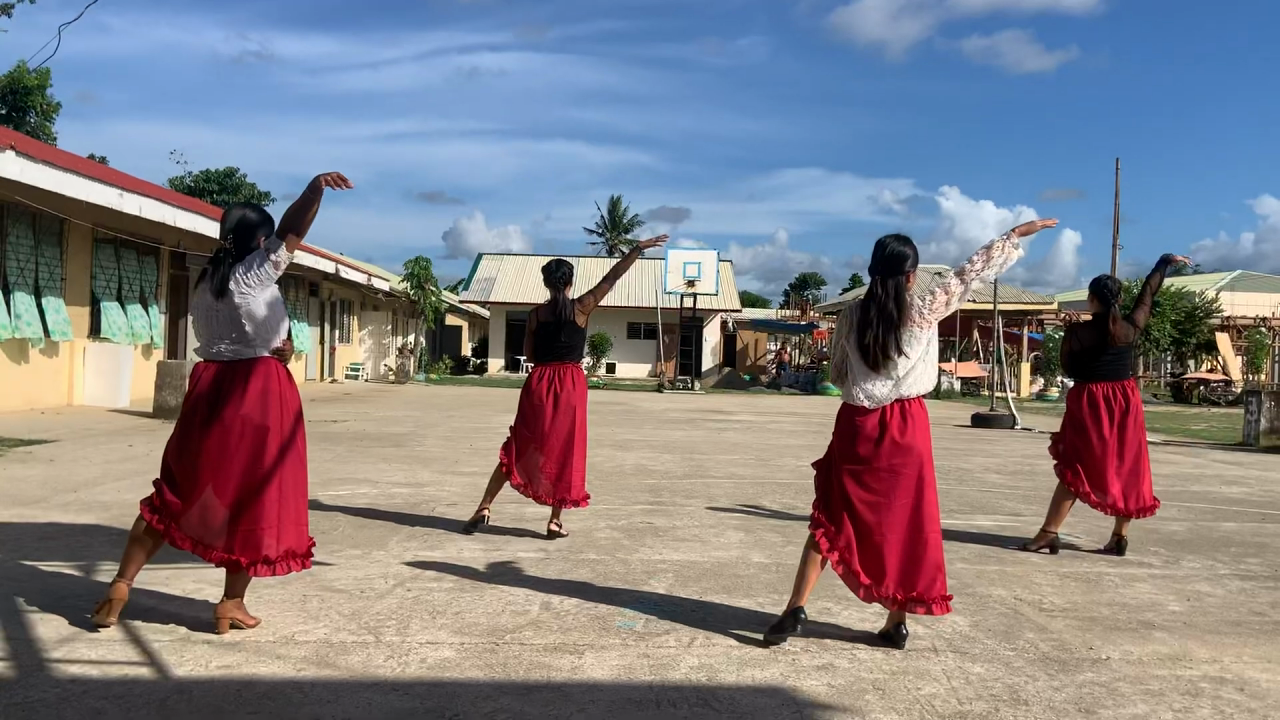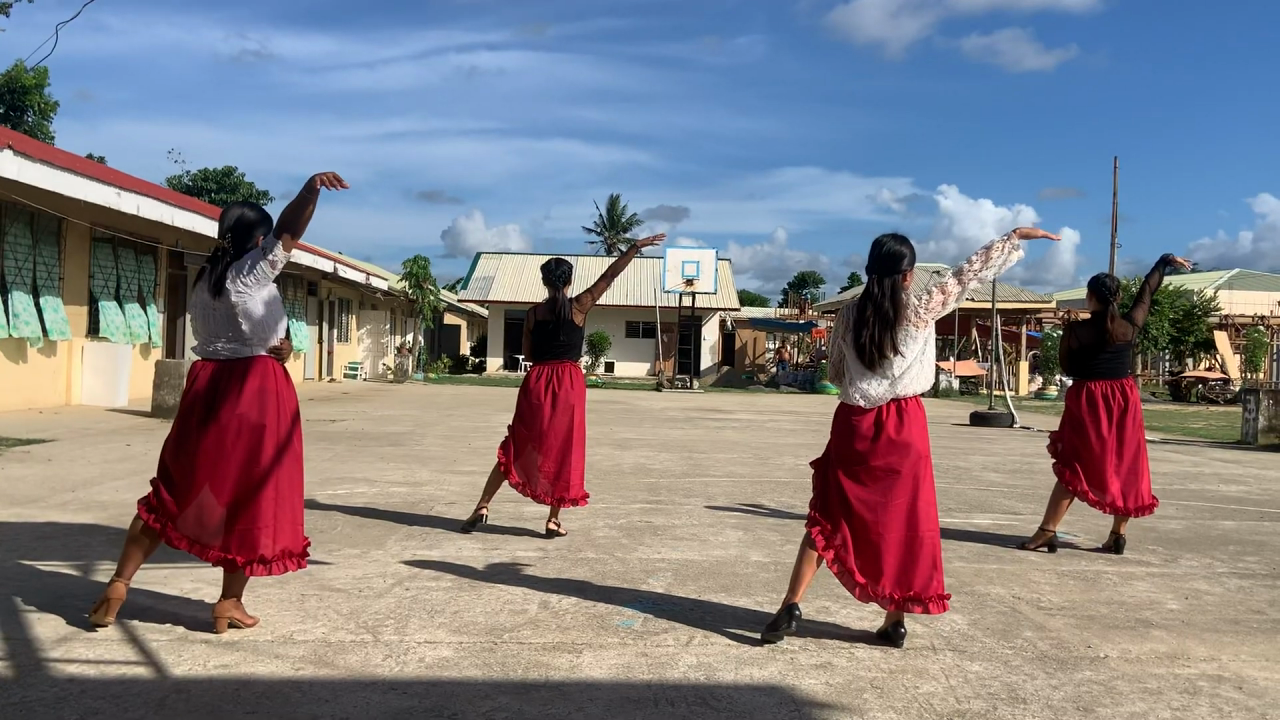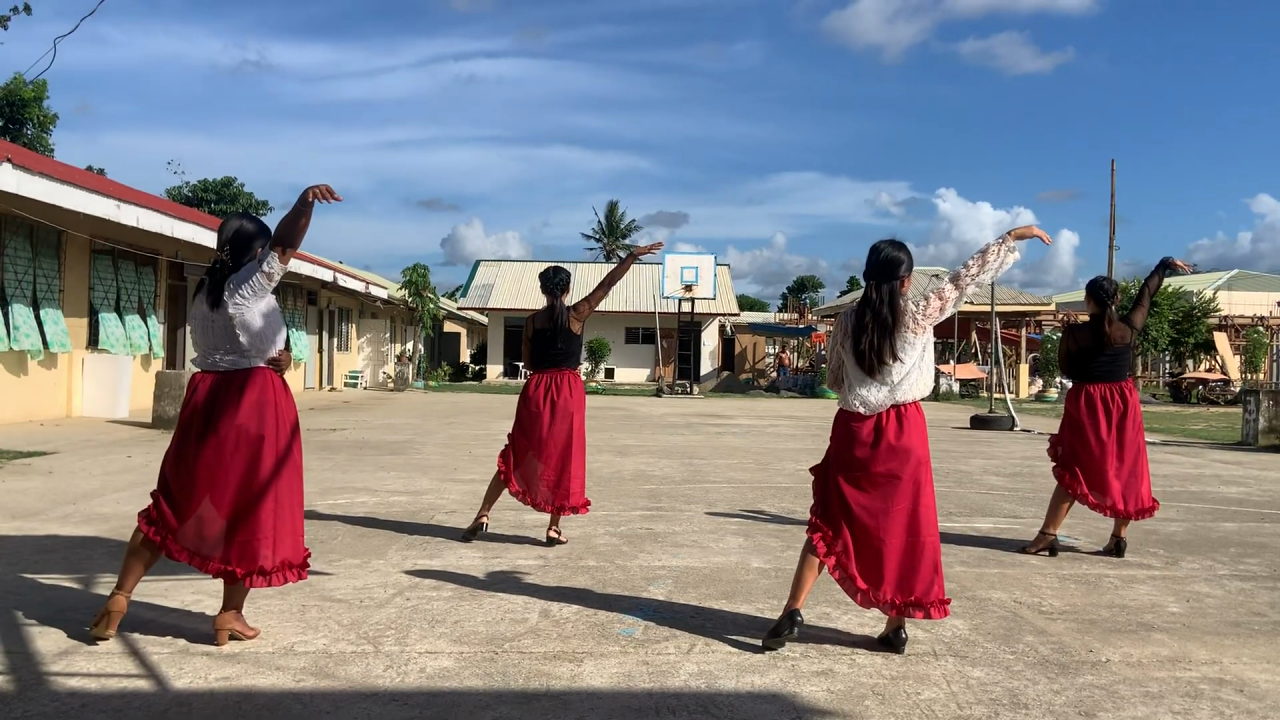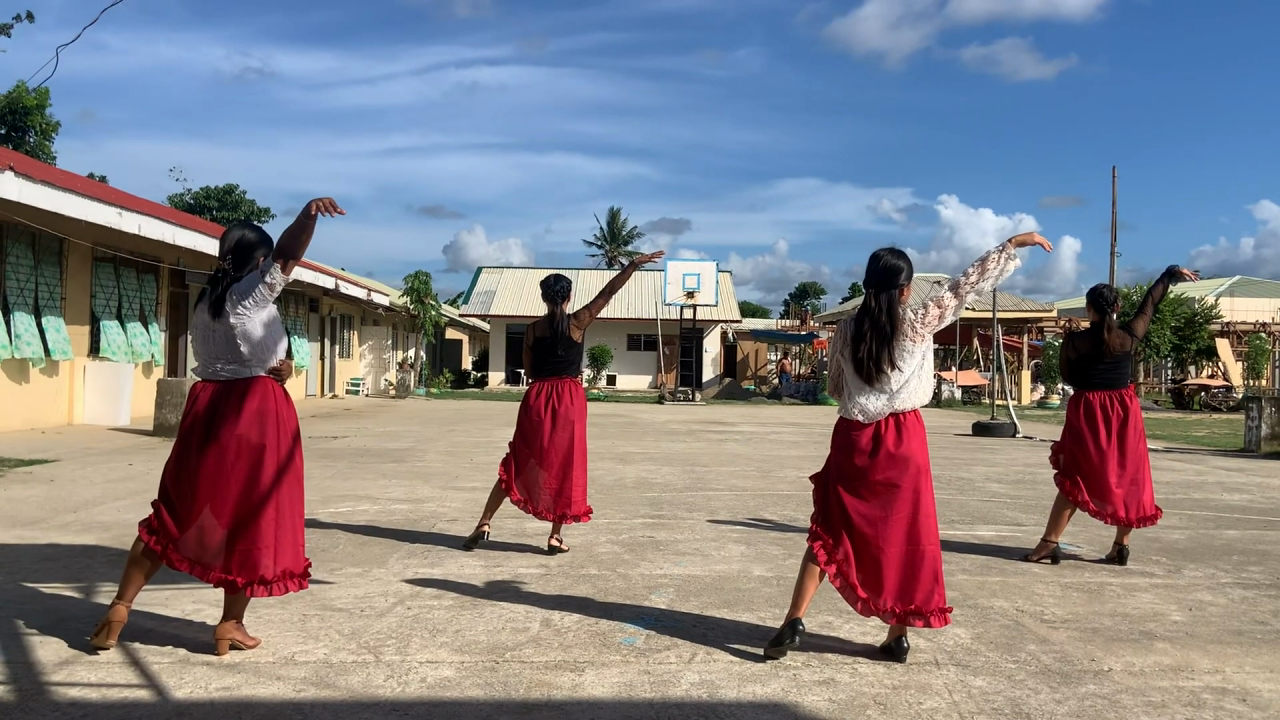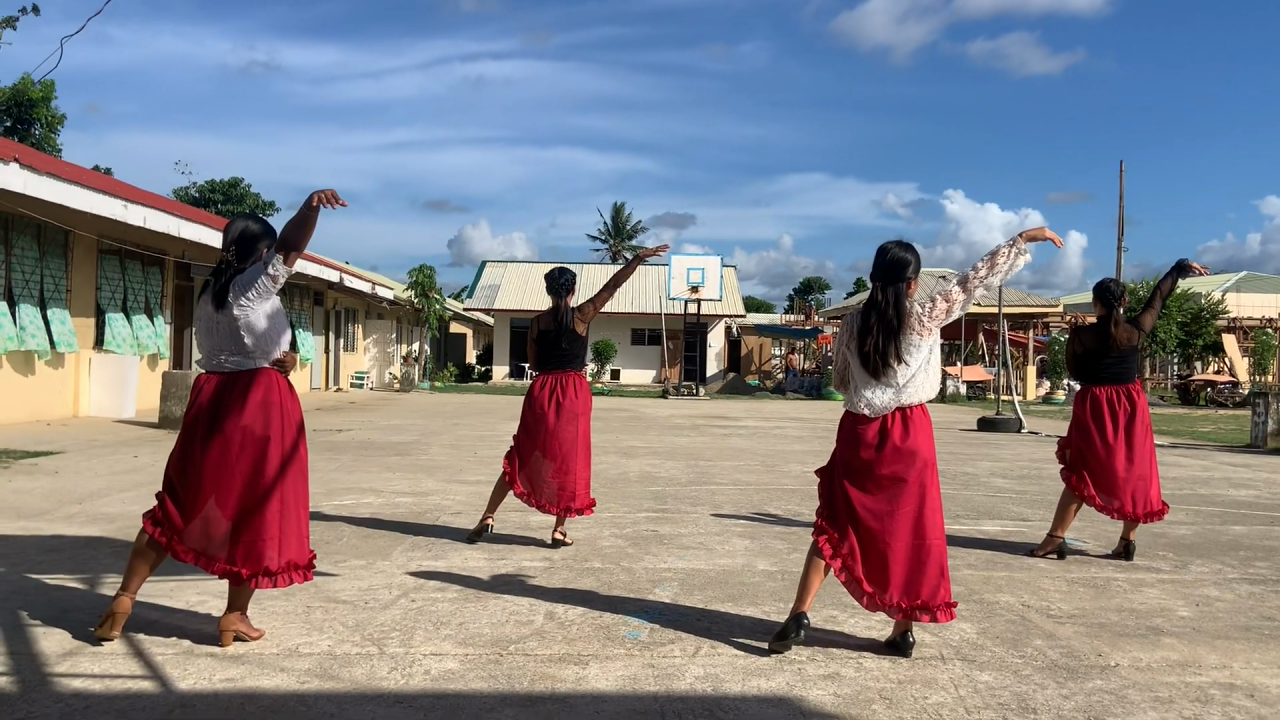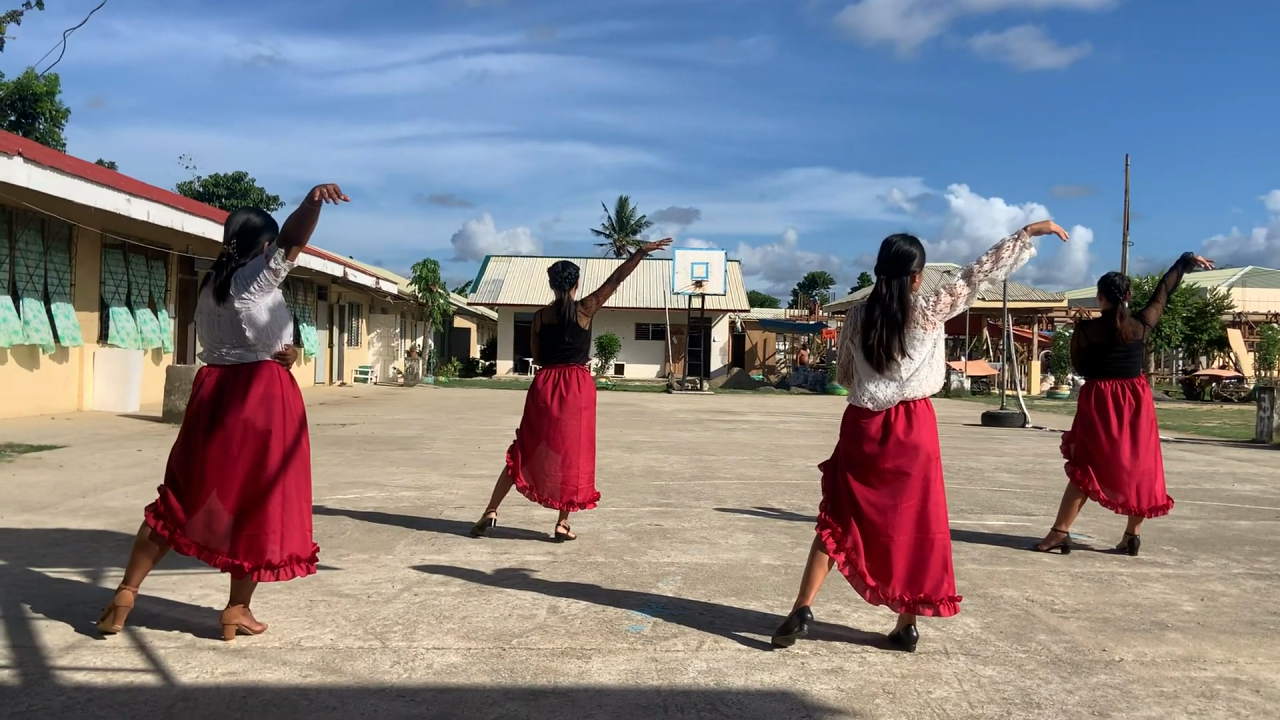
dt=0.4s
person 1, frame 1
left shoulder: (207, 282)
right shoulder: (252, 274)
right elbow: (291, 233)
left wrist: (276, 348)
right wrist: (315, 188)
left hip: (212, 390)
right hip: (256, 394)
left knee: (178, 491)
right knee: (253, 499)
left ankle: (120, 585)
right ankle: (232, 603)
person 1, frame 2
left shoulder: (206, 280)
right shoulder: (250, 273)
right elbow: (289, 233)
left wrist: (275, 347)
right wrist: (310, 189)
left hip: (209, 388)
right hip: (254, 393)
left knee: (176, 491)
right knee: (250, 498)
left ankle: (118, 585)
right ankle: (229, 603)
person 1, frame 3
left shoulder: (206, 292)
right shoulder: (250, 285)
right elbow: (285, 246)
left wrist: (274, 358)
right wrist: (305, 202)
left hip: (209, 401)
right hip: (254, 405)
left knee: (177, 503)
right knee: (250, 510)
left ankle: (119, 598)
right ankle: (230, 615)
person 1, frame 4
left shoulder: (206, 301)
right shoulder: (251, 294)
right elbow: (288, 256)
left wrist: (276, 367)
right wrist: (308, 214)
left hip: (210, 409)
right hip: (254, 414)
left knee: (177, 513)
right knee: (251, 518)
left ankle: (119, 607)
right ankle: (231, 624)
person 1, frame 5
left shoulder: (210, 292)
right shoulder: (255, 285)
right elbow: (291, 248)
left wrist: (278, 358)
right wrist: (311, 206)
left hip: (214, 401)
right hip: (258, 405)
left knee: (182, 504)
right knee: (255, 510)
left ankle: (124, 598)
right ankle: (235, 616)
person 1, frame 6
left shoulder: (211, 285)
right shoulder: (257, 277)
right elbow: (293, 241)
left wrist: (280, 352)
right wrist: (313, 200)
left hip: (215, 394)
right hip: (260, 398)
left knee: (183, 497)
right knee: (257, 503)
left ankle: (126, 592)
right ankle: (237, 609)
person 2, frame 1
left shoulder: (852, 315)
right shoulder: (923, 310)
left elbow: (837, 375)
right elbow: (972, 270)
right wrist: (1017, 233)
left hip: (857, 423)
right hip: (905, 425)
left knee: (832, 518)
right knee: (904, 522)
left ankle: (795, 610)
right ankle: (896, 622)
person 2, frame 2
left shoulder: (849, 314)
right shoulder: (920, 309)
left elbow: (835, 373)
right elbow: (971, 272)
right wrist: (1017, 236)
left hip: (855, 423)
right hip: (903, 423)
left knee: (829, 517)
right knee: (902, 521)
left ankle: (791, 607)
right ankle: (894, 620)
person 2, frame 3
left shoulder: (848, 320)
right shoulder: (918, 314)
left elbow: (833, 380)
right elbow: (968, 276)
right wrist: (1013, 236)
left hip: (854, 429)
right hip: (902, 430)
left knee: (830, 524)
right knee: (902, 527)
left ankle: (792, 614)
right ankle: (896, 627)
person 2, frame 4
left shoulder: (847, 329)
right shoulder: (916, 322)
left elbow: (834, 388)
right elbow: (968, 284)
right wrist: (1014, 243)
left hip: (854, 437)
right hip: (902, 438)
left knee: (830, 532)
right knee: (902, 536)
left ankle: (793, 623)
right ankle: (897, 635)
person 2, frame 5
left shoulder: (853, 322)
right shoulder: (923, 316)
left elbow: (839, 381)
right elbow: (976, 279)
right wrist: (1024, 238)
left hip: (860, 431)
right hip: (908, 432)
left knee: (836, 526)
right knee: (908, 530)
left ankle: (798, 617)
right ankle: (902, 631)
person 2, frame 6
left shoulder: (857, 316)
right shoulder: (928, 310)
left elbow: (844, 375)
right elbow: (980, 273)
right wrist: (1029, 232)
left hip: (863, 425)
right hip: (912, 426)
left knee: (839, 520)
right knee: (912, 524)
left ankle: (802, 611)
right ankle: (906, 624)
person 3, frame 1
left shoulder: (535, 314)
right shoulder: (581, 308)
left elbow: (529, 355)
right elbow: (612, 277)
right wrist: (639, 248)
left hip: (539, 383)
right hip: (570, 385)
left knee: (519, 449)
right knee: (564, 452)
left ankle: (484, 508)
right ankle: (555, 521)
person 3, frame 2
left shoulder: (534, 313)
right shoulder: (579, 306)
left elbow: (528, 353)
right elbow: (610, 276)
right wrist: (636, 247)
left hip: (537, 382)
right hip: (568, 383)
left knee: (517, 448)
right knee: (563, 451)
left ankle: (482, 507)
right ankle: (553, 521)
person 3, frame 3
left shoulder: (532, 321)
right shoulder: (576, 315)
left elbow: (527, 362)
right elbow: (607, 284)
right wrist: (633, 256)
left hip: (537, 390)
right hip: (568, 391)
left knee: (517, 456)
right knee: (563, 459)
left ankle: (483, 515)
right ankle: (554, 528)
person 3, frame 4
left shoulder: (532, 329)
right shoulder: (577, 322)
left elbow: (529, 370)
right elbow: (608, 292)
right wrist: (634, 264)
left hip: (537, 398)
right hip: (569, 399)
left knee: (519, 464)
right knee: (565, 467)
left ankle: (484, 523)
right ankle: (555, 536)
person 3, frame 5
left shoulder: (537, 322)
right shoulder: (581, 316)
left elbow: (533, 364)
right elbow: (613, 285)
right wrist: (638, 258)
left hip: (542, 391)
right hip: (573, 392)
left knee: (523, 457)
right knee: (568, 460)
left ankle: (488, 517)
right ankle: (559, 529)
person 3, frame 6
left shoulder: (540, 316)
right shoulder: (585, 309)
left elbow: (537, 358)
right elbow: (615, 280)
right wrist: (642, 252)
left hip: (545, 385)
right hip: (577, 387)
left knee: (526, 452)
right knee: (572, 454)
left ankle: (491, 512)
right ankle: (562, 524)
person 4, frame 1
left shoulder: (1077, 332)
right shoulder: (1131, 327)
left elbow: (1068, 369)
right elbow: (1148, 292)
right wrist: (1166, 261)
left hip: (1090, 404)
right hip: (1124, 402)
left knee: (1075, 470)
right knee: (1126, 469)
left ankle: (1049, 532)
right ankle: (1120, 537)
person 4, frame 2
left shoulder: (1076, 330)
right shoulder: (1130, 325)
left elbow: (1067, 367)
right elbow: (1147, 291)
right wrist: (1166, 261)
left hip: (1088, 402)
right hip: (1124, 401)
left knee: (1074, 468)
right knee: (1124, 468)
left ankle: (1047, 531)
right ankle: (1118, 535)
person 4, frame 3
left shoulder: (1074, 333)
right shoulder: (1129, 328)
left elbow: (1066, 370)
right elbow: (1145, 295)
right wrist: (1166, 264)
left hip: (1087, 405)
right hip: (1123, 404)
left knee: (1074, 471)
right knee: (1125, 470)
left ankle: (1048, 534)
right ankle: (1119, 538)
person 4, frame 4
left shoulder: (1074, 341)
right shoulder: (1130, 335)
left elbow: (1068, 377)
right elbow: (1149, 304)
right wrist: (1172, 273)
left hip: (1088, 413)
right hip: (1123, 412)
left knee: (1075, 478)
right knee: (1127, 478)
left ankle: (1050, 542)
right ankle: (1121, 545)
person 4, frame 5
left shoulder: (1081, 335)
right shoulder: (1136, 330)
left elbow: (1074, 372)
right elbow: (1157, 298)
right wrist: (1181, 267)
left hip: (1094, 408)
right hip: (1130, 407)
left knee: (1081, 474)
right knee: (1133, 473)
left ankle: (1056, 537)
right ankle: (1128, 541)
person 4, frame 6
left shoulder: (1086, 330)
right shoulder: (1142, 324)
left elbow: (1079, 367)
right elbow: (1163, 292)
right wrist: (1186, 261)
left hip: (1099, 402)
right hip: (1135, 402)
left knee: (1086, 469)
right knee: (1139, 468)
left ankle: (1060, 532)
right ankle: (1132, 535)
